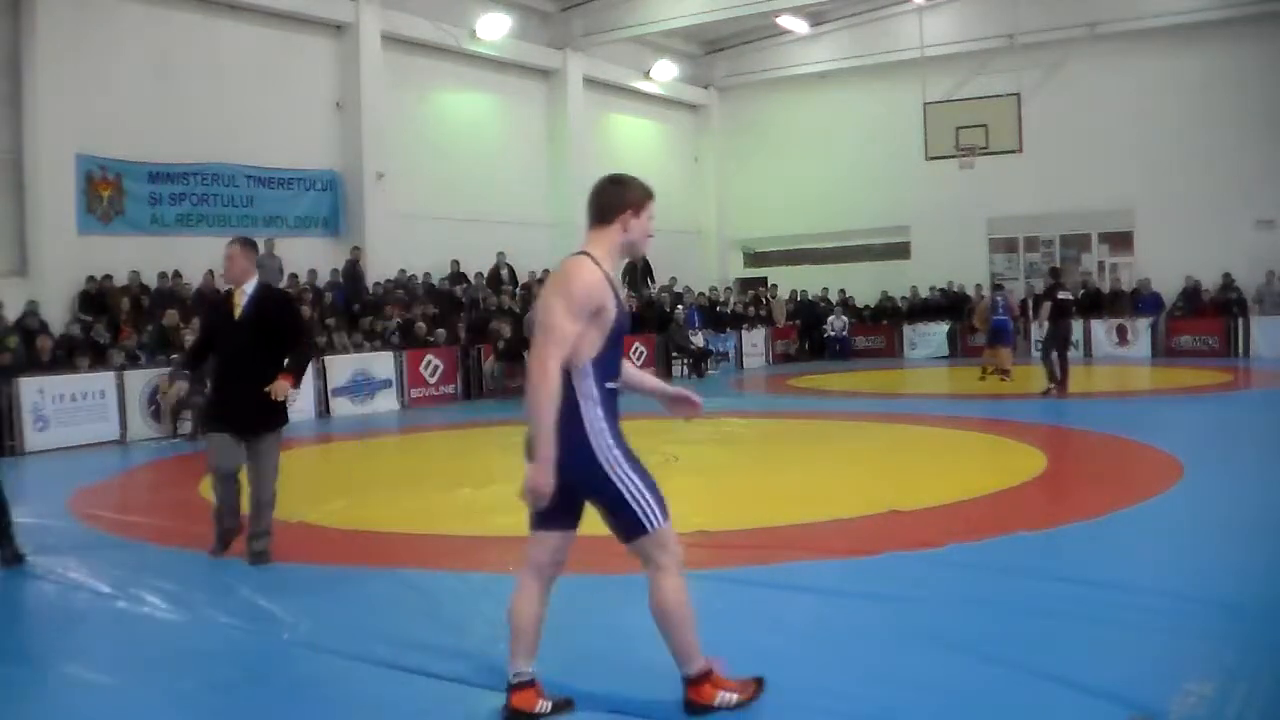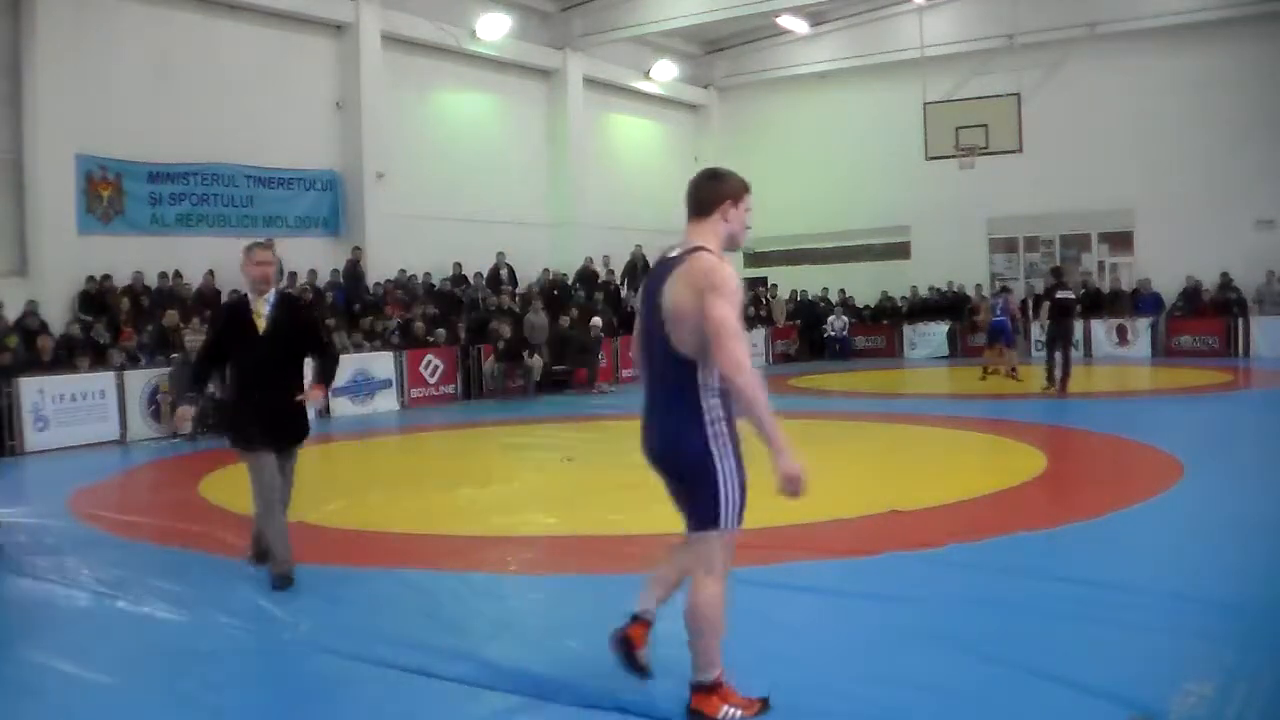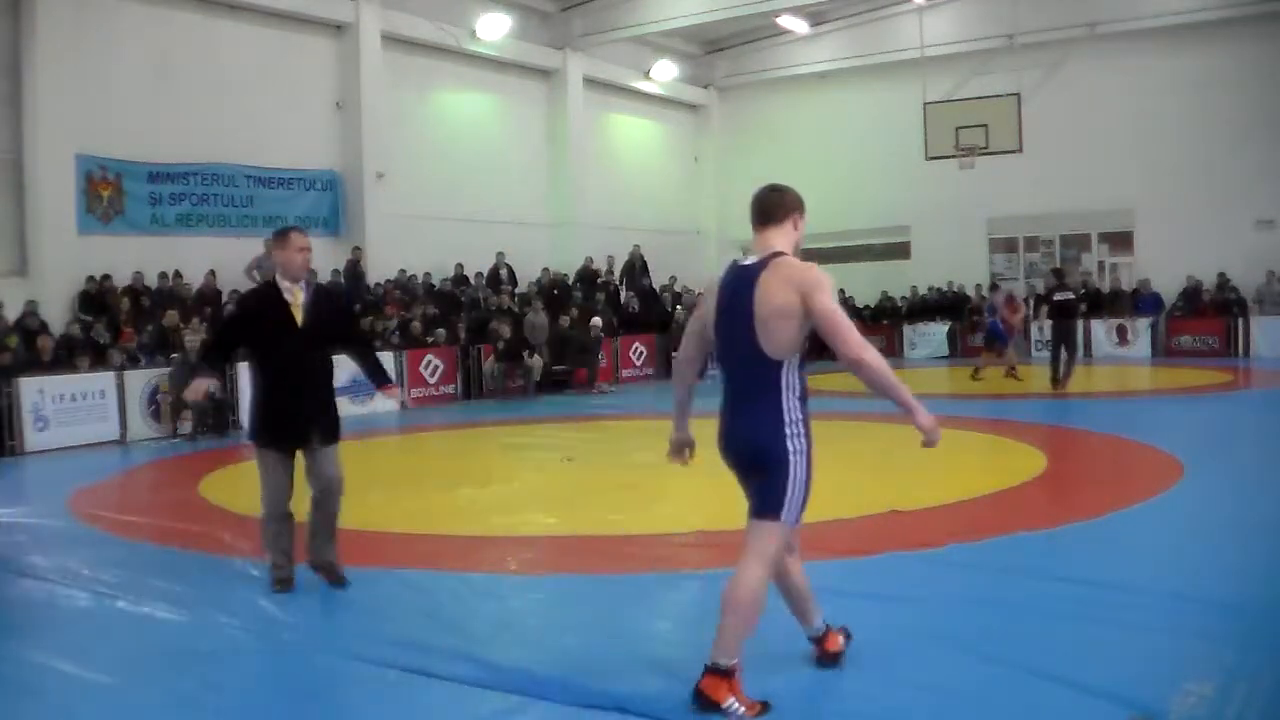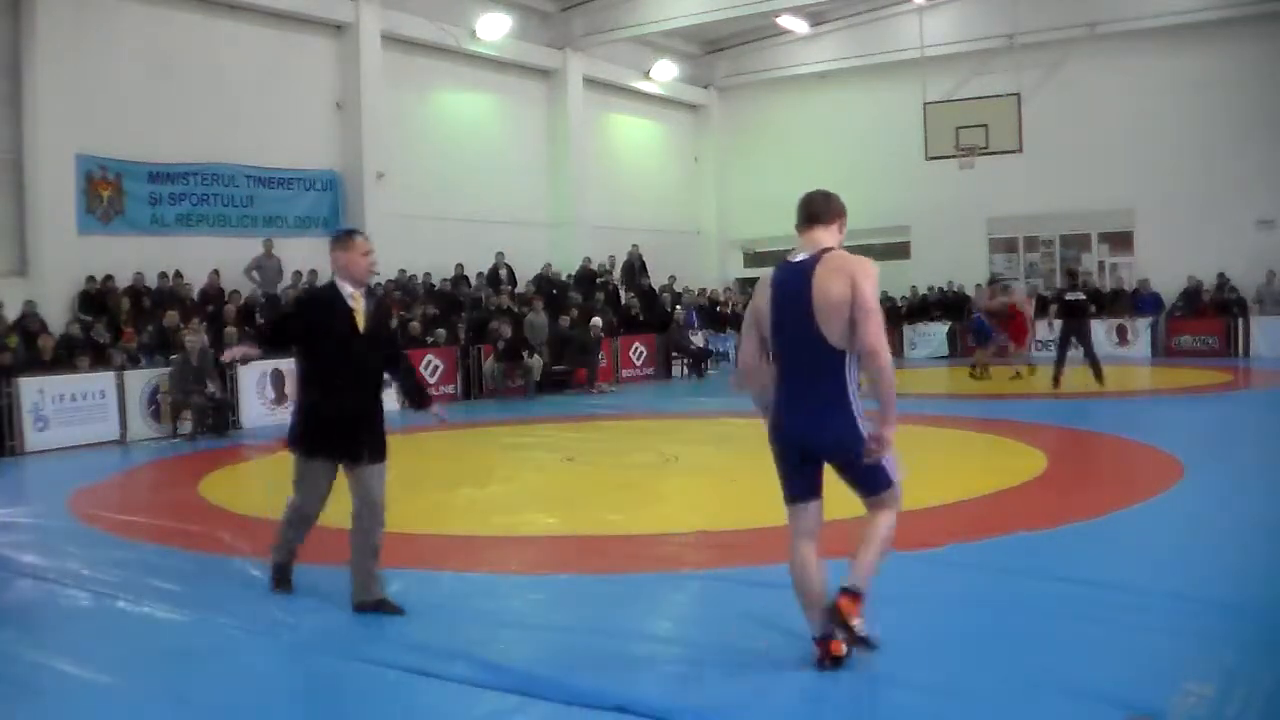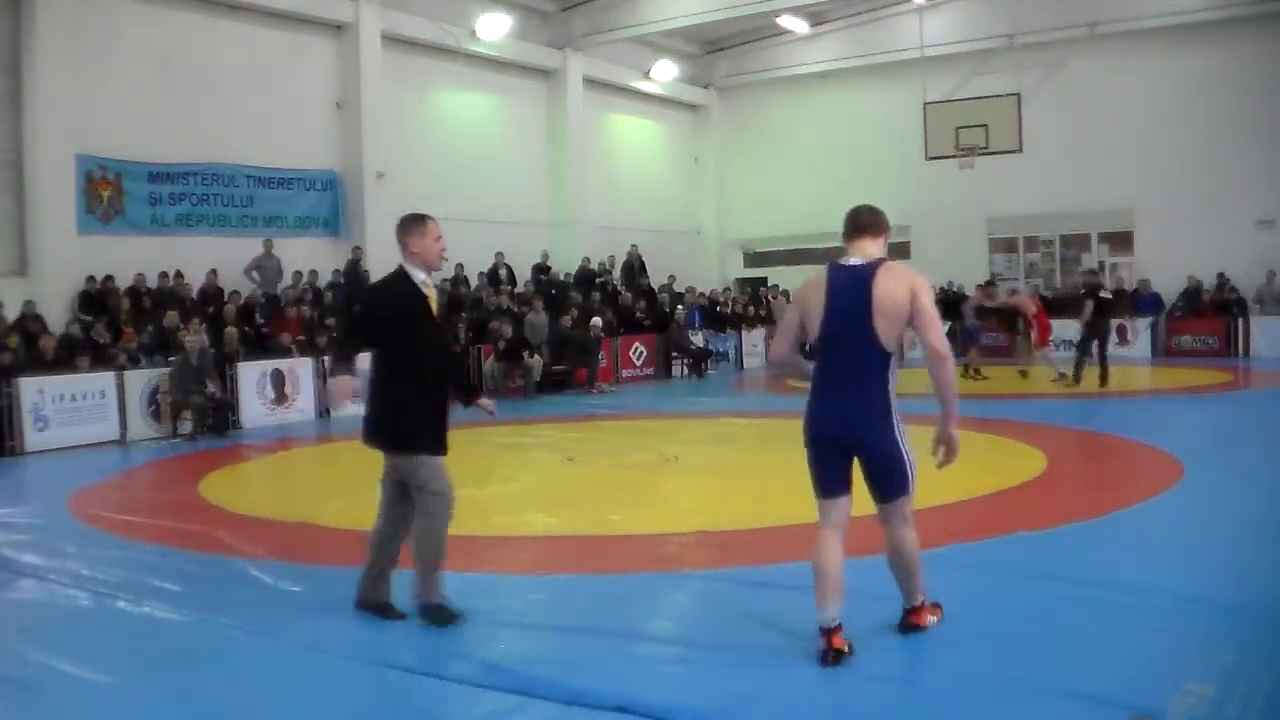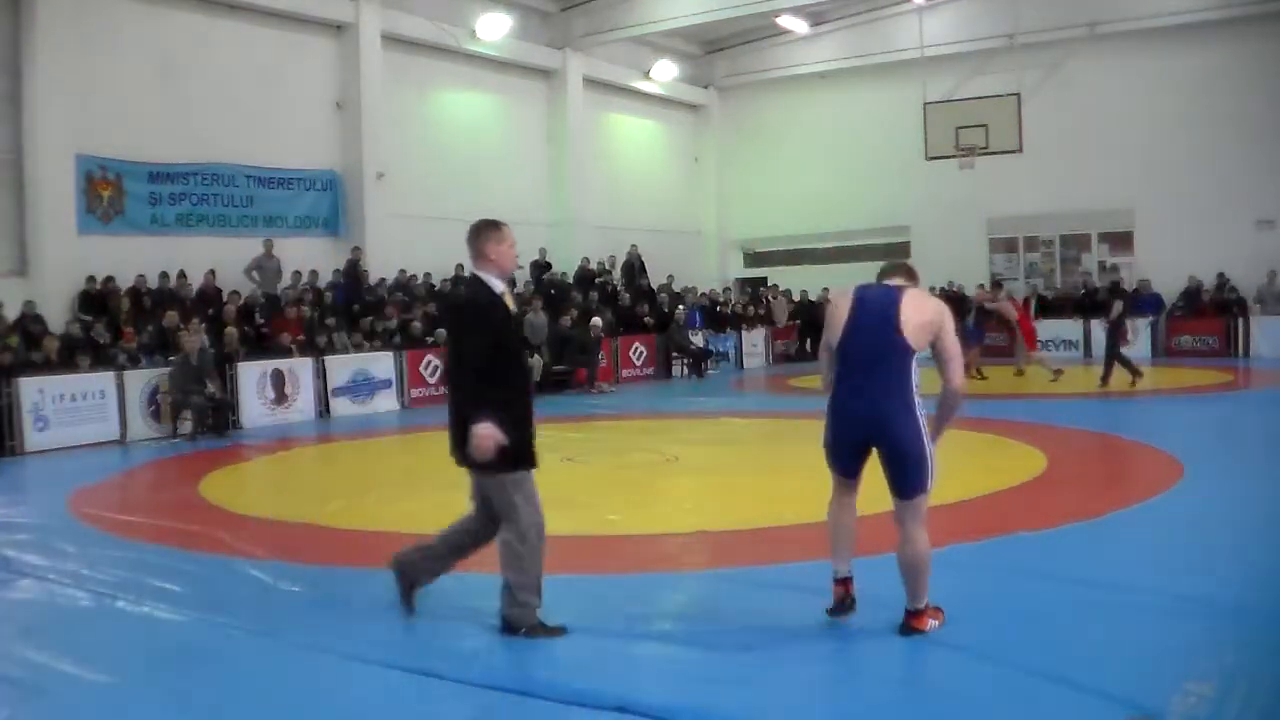
dt=0.3s
person 1, frame 1
left shoulder: (591, 277)
right shoulder: (581, 277)
right elbow: (544, 369)
left wrist: (666, 388)
right wrist: (542, 458)
left hip: (565, 440)
right hip: (589, 443)
left knee: (539, 568)
right knee: (665, 559)
person 1, frame 2
left shoulder: (661, 270)
right shoulder: (715, 271)
left elbow: (642, 354)
right elbow: (736, 368)
right wrist: (781, 449)
left hip: (658, 428)
right hip: (697, 433)
left knee: (700, 544)
right knee: (711, 564)
left ankle: (638, 623)
person 1, frame 3
left shoulder: (722, 284)
right shoulder: (803, 277)
left elbow: (685, 363)
right elbow: (857, 354)
left wrist: (680, 425)
right wrist: (914, 408)
left hip: (734, 431)
right hip: (779, 433)
left knee: (783, 538)
right knee: (760, 556)
left ankle: (823, 636)
person 1, frame 4
left shoulder: (769, 282)
right shoulder: (855, 268)
left elbow: (750, 366)
right elbow: (873, 347)
right wrist: (888, 420)
left hip: (787, 422)
right hip: (838, 418)
left knee: (804, 533)
right knee: (885, 505)
left ankle: (826, 637)
right ankle: (848, 601)
person 1, frame 5
left shoulder: (813, 286)
right shoulder: (906, 280)
left elbow: (779, 357)
right elbow: (939, 353)
right wrist: (949, 423)
left hip: (823, 417)
right hip: (875, 418)
left knee: (830, 526)
right knee: (897, 520)
left ankle: (832, 633)
right ankle: (916, 610)
person 1, frame 6
left shoulder: (841, 303)
right shoulder: (932, 306)
right elbow: (955, 386)
right wrist: (932, 433)
left hip: (844, 409)
right hip: (897, 412)
left knee: (843, 490)
right knee: (911, 519)
left ankle: (842, 585)
right ankle: (918, 612)
person 2, frame 1
left shoulder: (277, 301)
right shoulder: (219, 305)
left elbow: (302, 345)
right elbow: (204, 344)
left wrist: (288, 376)
right wrist: (186, 375)
left hip: (264, 405)
right hip: (224, 405)
left knee: (263, 481)
right knee: (223, 468)
left ankle: (259, 542)
right ankle: (228, 524)
person 2, frame 2
left shoulder: (297, 310)
right shoulder: (229, 314)
left elbow: (324, 352)
right elbow: (208, 359)
left wrist: (319, 384)
right wrist: (191, 398)
left hip: (288, 417)
right hip: (249, 420)
left knee: (279, 493)
right knee: (268, 492)
left ankle: (263, 541)
right ankle: (281, 565)
person 2, frame 3
left shoulder: (328, 299)
right shoulder: (254, 303)
left elbow: (357, 343)
right elbow: (221, 343)
left wrist: (383, 381)
right wrist: (207, 375)
left hip: (318, 414)
right hip: (273, 416)
left knee: (330, 485)
right knee: (276, 499)
left ankle: (323, 556)
right ankle: (281, 568)
person 2, frame 4
left shoulder: (377, 307)
right shoulder: (313, 305)
left elbow: (393, 358)
right elbow: (275, 336)
left wrist: (421, 399)
right wrist: (251, 348)
left hip: (366, 427)
right hip: (321, 426)
left knee: (372, 508)
right knee: (307, 503)
left ankle: (368, 593)
right ankle: (283, 560)
person 2, frame 5
left shoulder: (430, 294)
right shoulder: (387, 292)
right elbow: (351, 333)
left wrist: (471, 394)
right wrist: (341, 371)
left hip: (426, 419)
right hip: (400, 420)
left knee: (399, 509)
right knee: (436, 497)
left ankle: (372, 592)
right ankle: (429, 596)
person 2, frame 6
left shoulder: (495, 299)
right shoulder: (474, 303)
right elbow: (464, 370)
left wrist: (521, 412)
right wrist: (480, 420)
left hip: (502, 431)
right hip: (489, 436)
left knee: (491, 518)
right knee: (524, 523)
left ankle: (415, 566)
right ankle: (521, 614)
